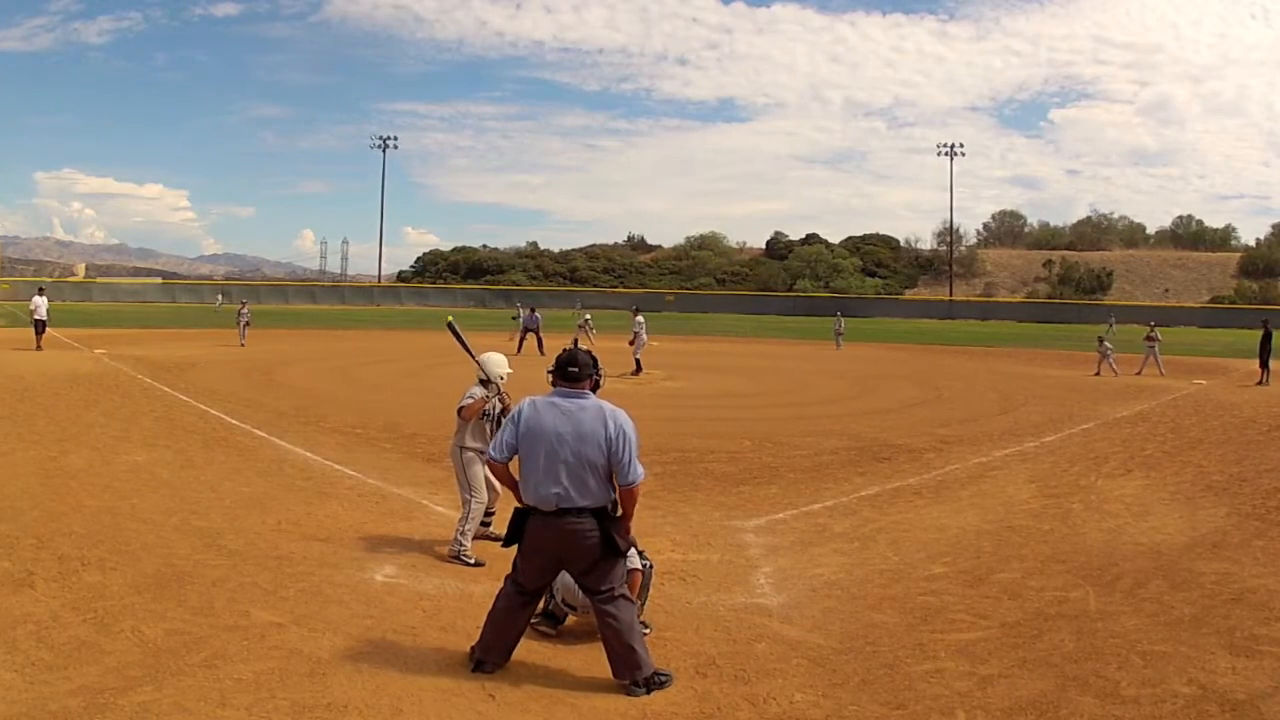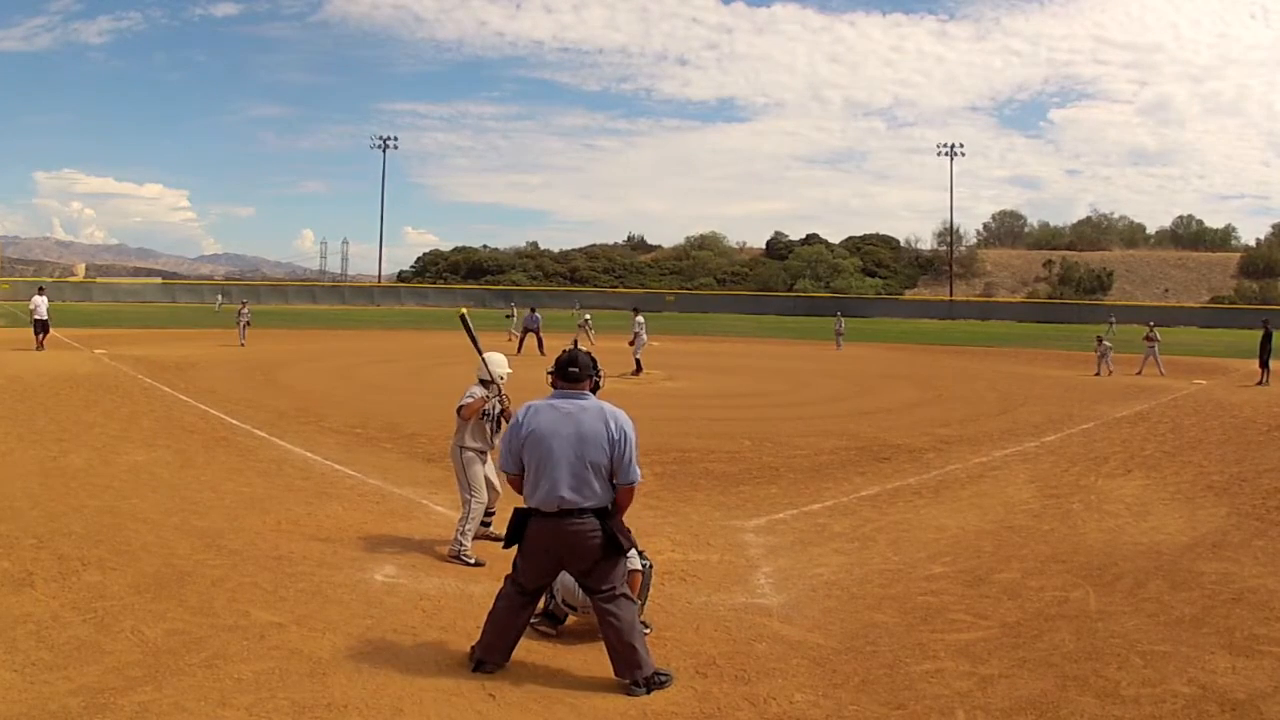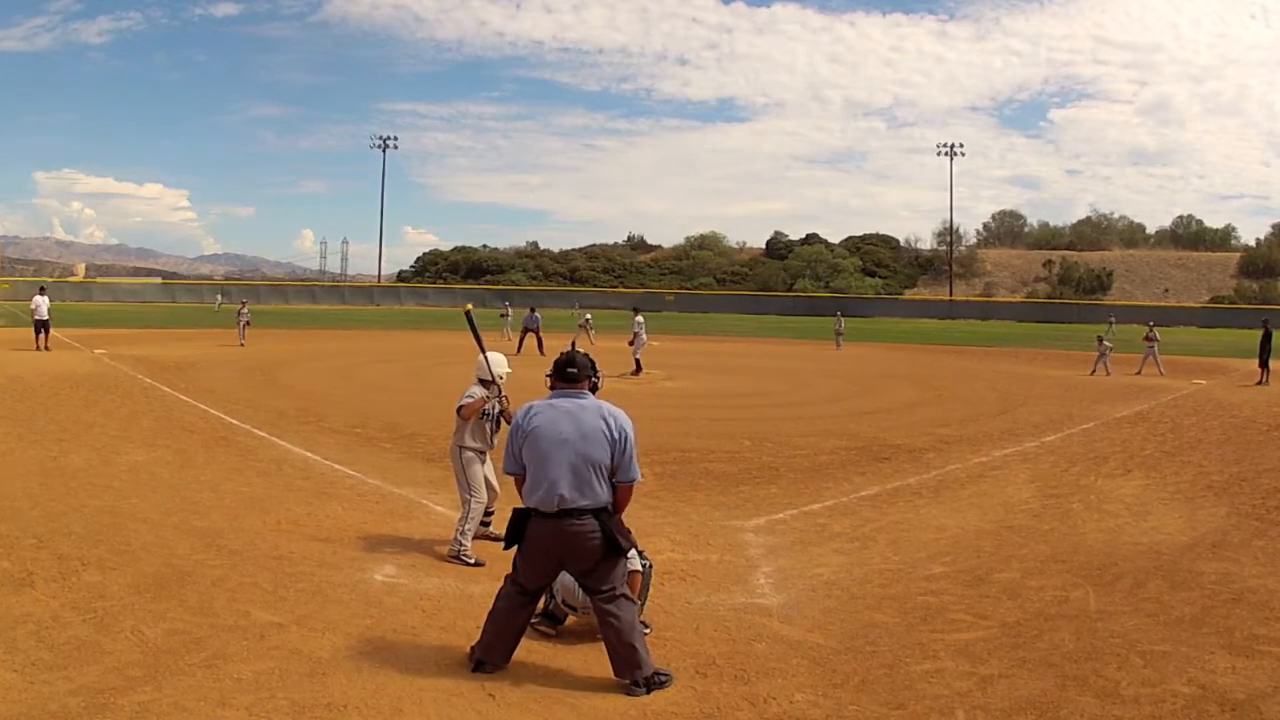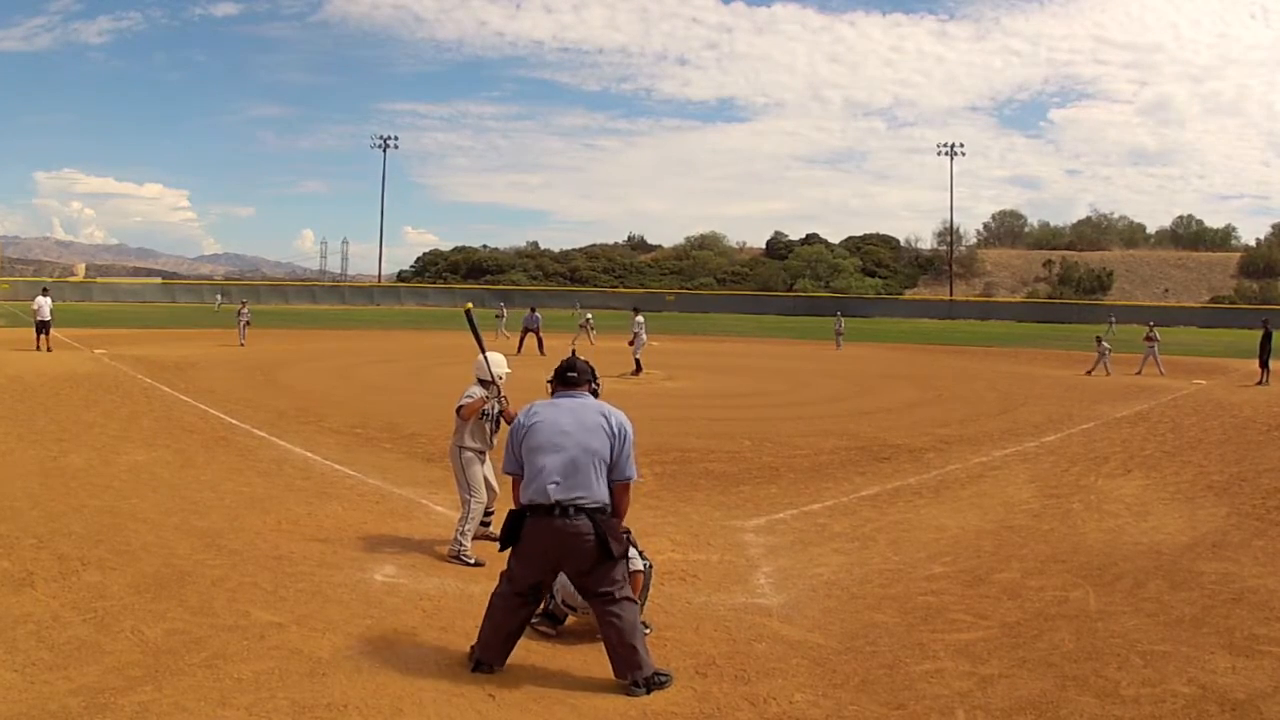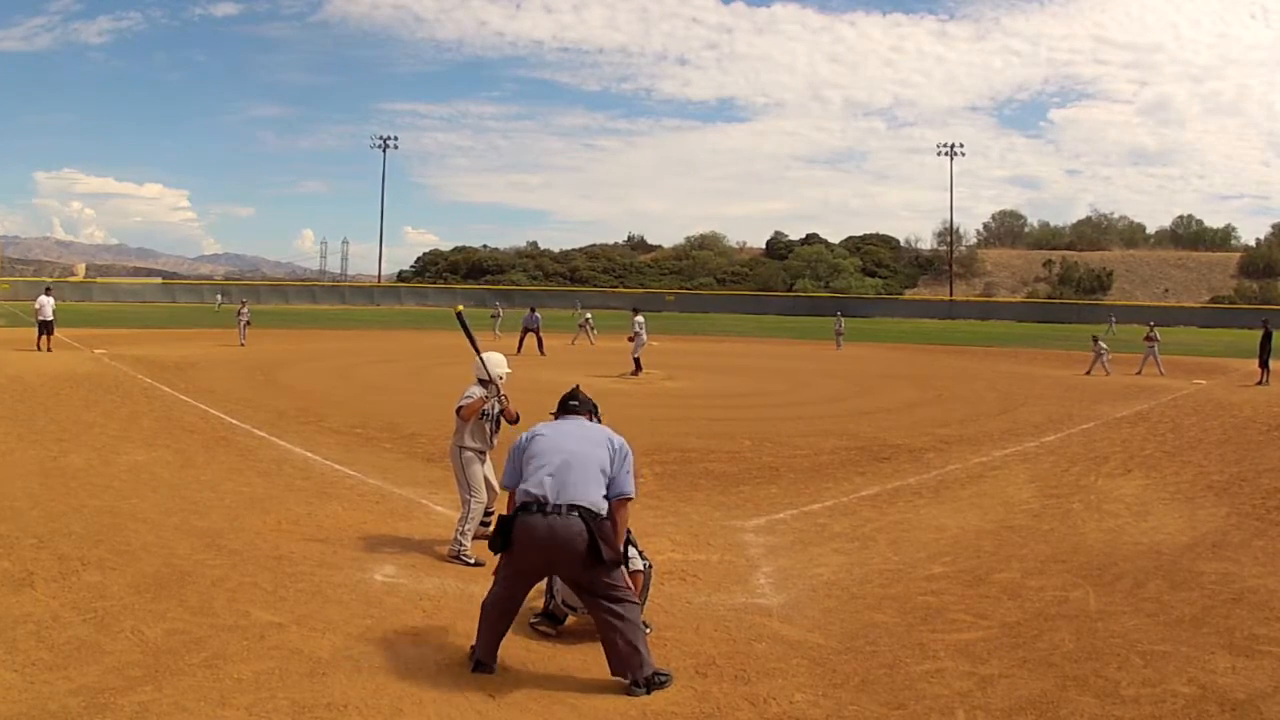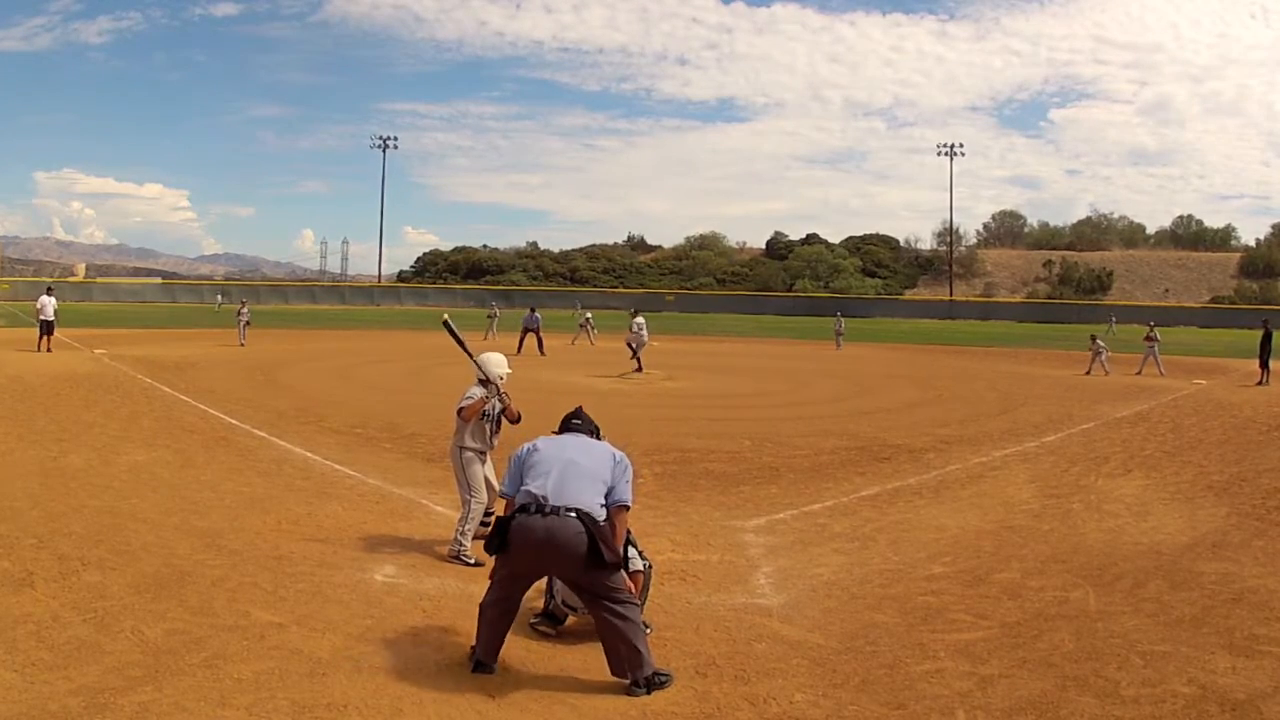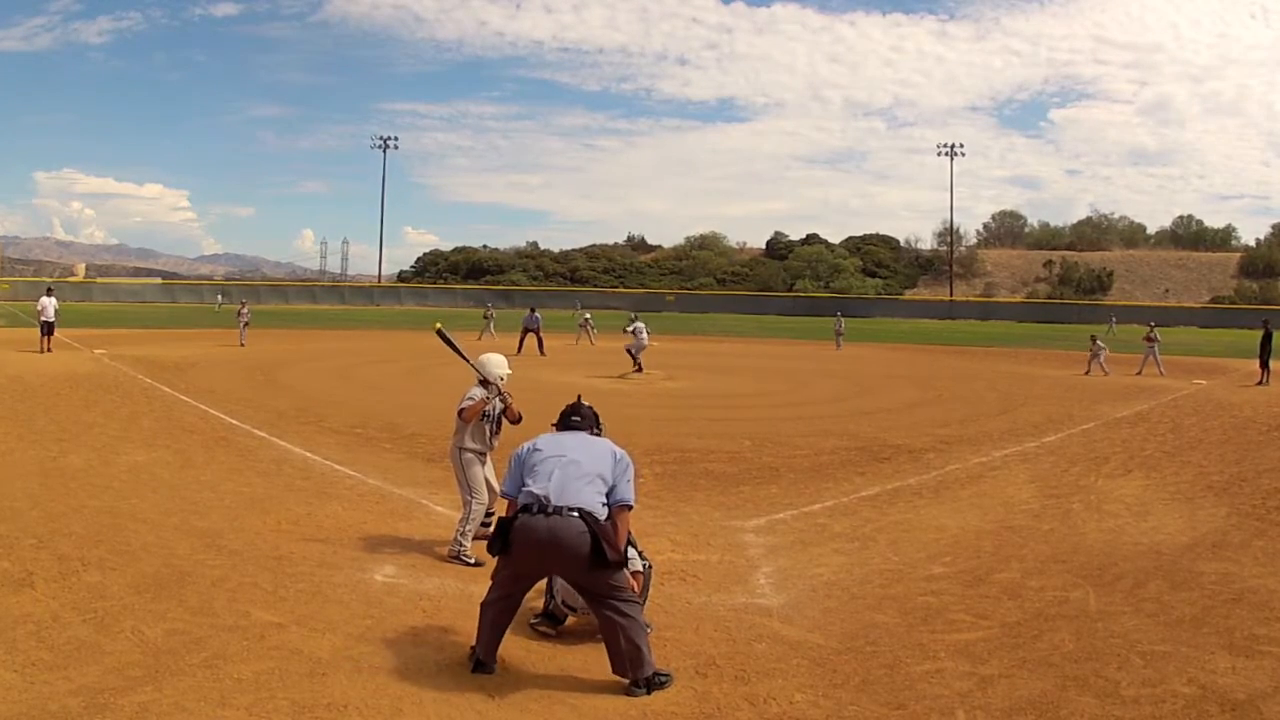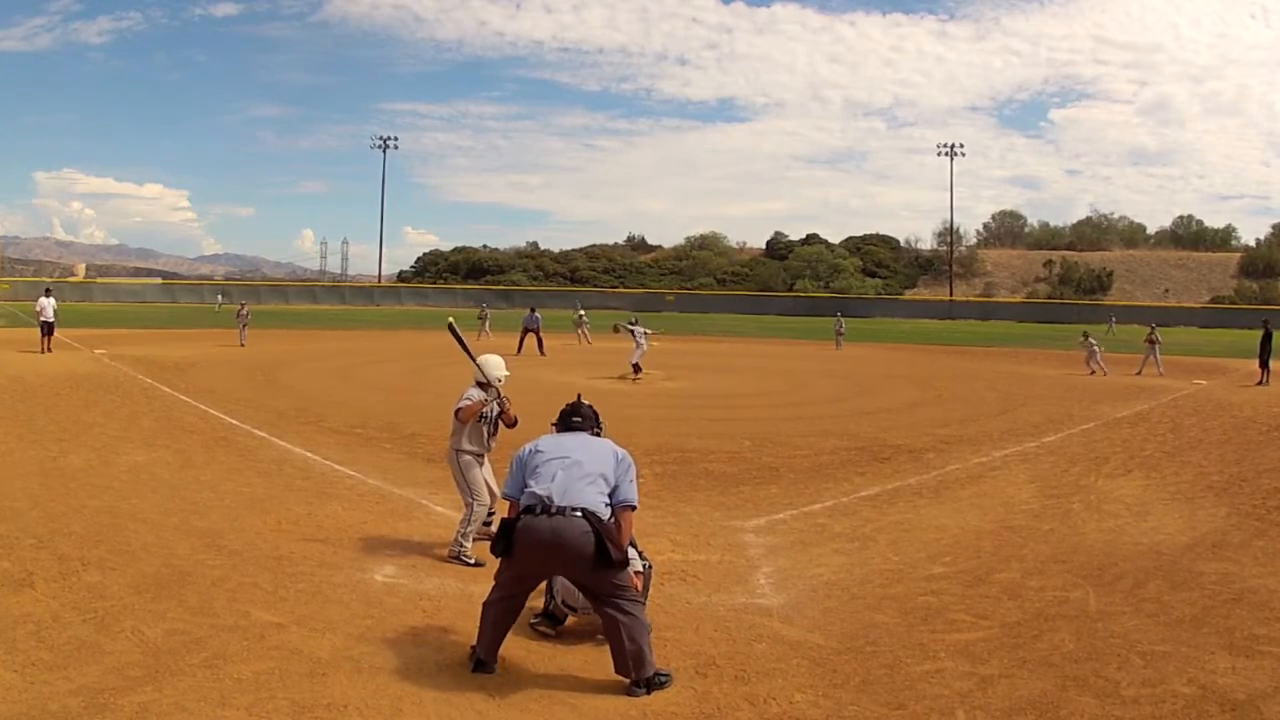
dt=0.2s
person 1, frame 1
left shoulder: (527, 410)
right shoulder: (613, 418)
left elbow: (495, 460)
right elbow: (629, 483)
left wrist: (518, 491)
right wrist: (625, 520)
left hip: (539, 525)
right hip: (592, 528)
left knee: (519, 592)
right knee: (612, 600)
left ankle: (486, 657)
right ankle: (640, 675)
person 1, frame 2
left shoulder: (527, 415)
right shoulder: (614, 418)
left elbow: (513, 477)
right elbow: (627, 485)
right wrist: (612, 520)
left hip: (540, 526)
right hip: (593, 528)
left knee: (519, 592)
right knee: (613, 599)
left ankle: (487, 656)
right ankle: (640, 675)
person 1, frame 3
left shoulder: (527, 415)
right shoulder: (614, 418)
left elbow: (518, 478)
right elbow: (626, 484)
right wrist: (609, 520)
left hip: (539, 526)
right hip: (592, 528)
left knee: (518, 592)
right knee: (614, 600)
left ankle: (486, 657)
right ankle: (641, 675)
person 1, frame 4
left shoulder: (528, 415)
right shoulder: (614, 418)
left elbow: (516, 480)
right elbow: (622, 486)
right wrist: (612, 528)
left hip: (536, 524)
right hip: (588, 527)
left knee: (514, 593)
right knee: (614, 600)
left ankle: (485, 657)
person 1, frame 5
left shoulder: (530, 435)
right shoulder: (613, 440)
left elbow: (513, 495)
right elbow: (620, 504)
left wrist: (516, 534)
right wrist: (615, 552)
left hip: (528, 524)
right hip: (581, 529)
left knee: (504, 592)
right knee: (618, 600)
person 1, frame 6
left shoulder: (530, 447)
right shoulder: (614, 455)
left elbow: (510, 503)
right elbow: (617, 515)
left wrist: (508, 548)
right wrist: (615, 565)
left hip: (525, 527)
right hip: (578, 533)
left knee: (502, 592)
right knee: (618, 600)
person 1, frame 7
left shoulder: (530, 446)
right shoulder: (615, 452)
left elbow: (512, 504)
right elbow: (620, 514)
left wrist: (510, 548)
right wrist: (616, 562)
left hip: (528, 528)
right hip: (580, 532)
left knee: (503, 591)
right knee: (621, 599)
person 1, frame 8
left shoulder: (532, 448)
right shoulder: (616, 453)
left elbow: (514, 506)
right elbow: (623, 516)
left wrist: (512, 551)
right wrist: (619, 563)
left hip: (531, 529)
right hip: (584, 532)
left knee: (506, 591)
right knee: (624, 598)
person 2, frame 1
left shoulder: (497, 394)
right shoulder: (475, 392)
right elbow: (464, 414)
left wrist: (507, 406)
right wrist: (487, 397)
left hip: (483, 452)
right hip: (467, 452)
left knee: (494, 492)
right knee: (477, 499)
left ankle: (482, 529)
right ankle: (458, 550)
person 2, frame 2
left shoulder: (496, 394)
right shoulder: (475, 392)
left elbow: (513, 421)
right elbow: (464, 413)
left wrist: (506, 408)
right wrist: (487, 397)
left hip: (483, 452)
right hip: (467, 452)
left knee: (494, 491)
right knee: (477, 499)
left ankle: (483, 529)
right ankle: (459, 549)
person 2, frame 3
left shoulder: (495, 393)
right shoulder: (475, 392)
left elbow: (512, 421)
right elbow: (463, 413)
left wrist: (505, 408)
right wrist: (487, 397)
left hip: (482, 452)
right hip: (466, 452)
left knee: (492, 492)
right knee: (476, 499)
left ankle: (482, 529)
right ankle: (459, 549)
person 2, frame 4
left shoulder: (495, 394)
right shoulder: (475, 392)
left elbow: (512, 421)
right elbow: (463, 413)
left wrist: (505, 408)
right wrist: (486, 397)
left hip: (481, 452)
right hip: (466, 452)
left knee: (491, 492)
right knee: (476, 499)
left ankle: (481, 529)
right ankle: (458, 549)
person 2, frame 5
left shoulder: (496, 394)
right shoulder: (474, 392)
left elbow: (513, 419)
right elbow: (463, 414)
left wrist: (506, 406)
right wrist: (486, 397)
left hip: (482, 452)
right hip: (466, 452)
left knee: (492, 492)
right knee: (476, 499)
left ankle: (481, 529)
right ankle: (459, 549)
person 2, frame 6
left shoulder: (497, 394)
right shoulder: (475, 393)
left elbow: (515, 419)
right elbow: (464, 415)
left wrist: (508, 404)
right wrist: (486, 397)
left hip: (482, 452)
right hip: (466, 452)
left knee: (492, 493)
right knee: (476, 499)
left ankle: (481, 529)
right ankle: (458, 549)
person 2, frame 7
left shoulder: (497, 396)
right shoulder: (475, 394)
left elbow: (515, 419)
right elbow: (464, 416)
left wrist: (509, 403)
right wrist: (487, 398)
left hip: (482, 453)
right hip: (466, 453)
left knee: (492, 493)
right knee: (477, 500)
left ankle: (482, 529)
right ankle: (458, 549)
person 2, frame 8
left shoulder: (494, 397)
right shoulder: (472, 395)
left elbow: (511, 423)
right elbow: (461, 416)
left wrist: (506, 409)
right wrist: (486, 400)
left hip: (480, 455)
right hip: (464, 455)
left knee: (492, 494)
right knee: (479, 501)
left ankle: (483, 529)
right ankle: (459, 550)
